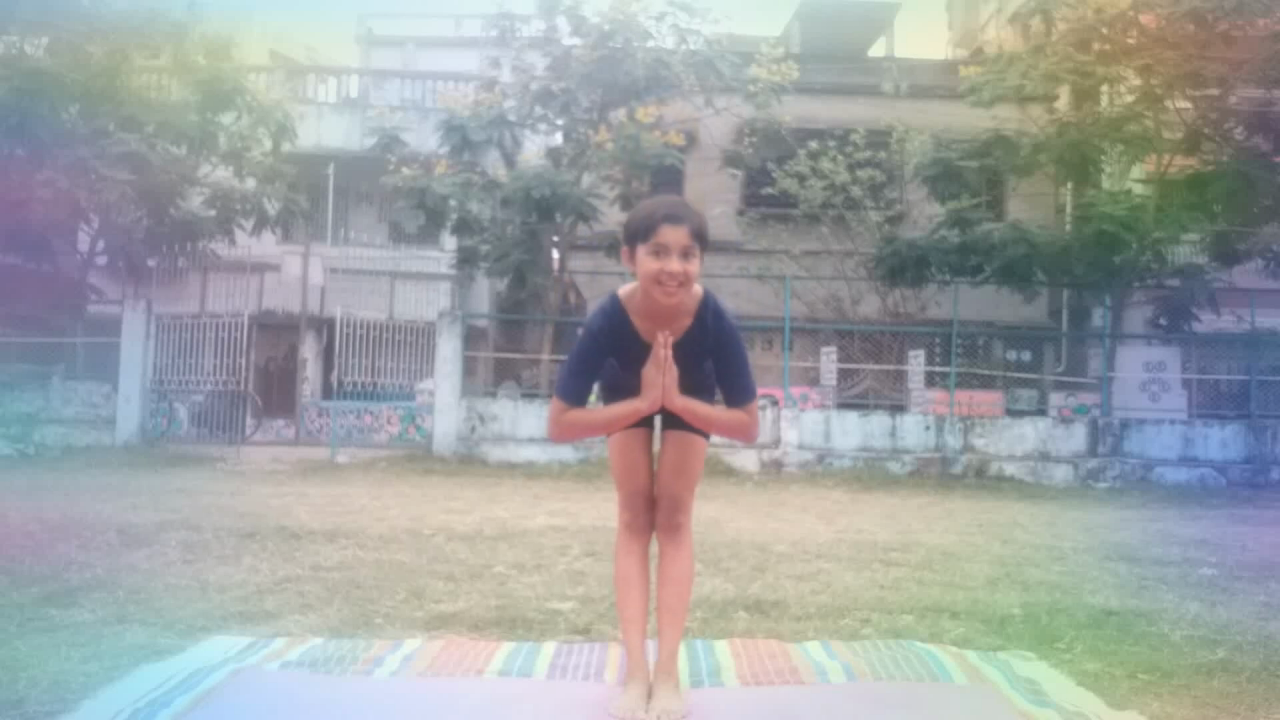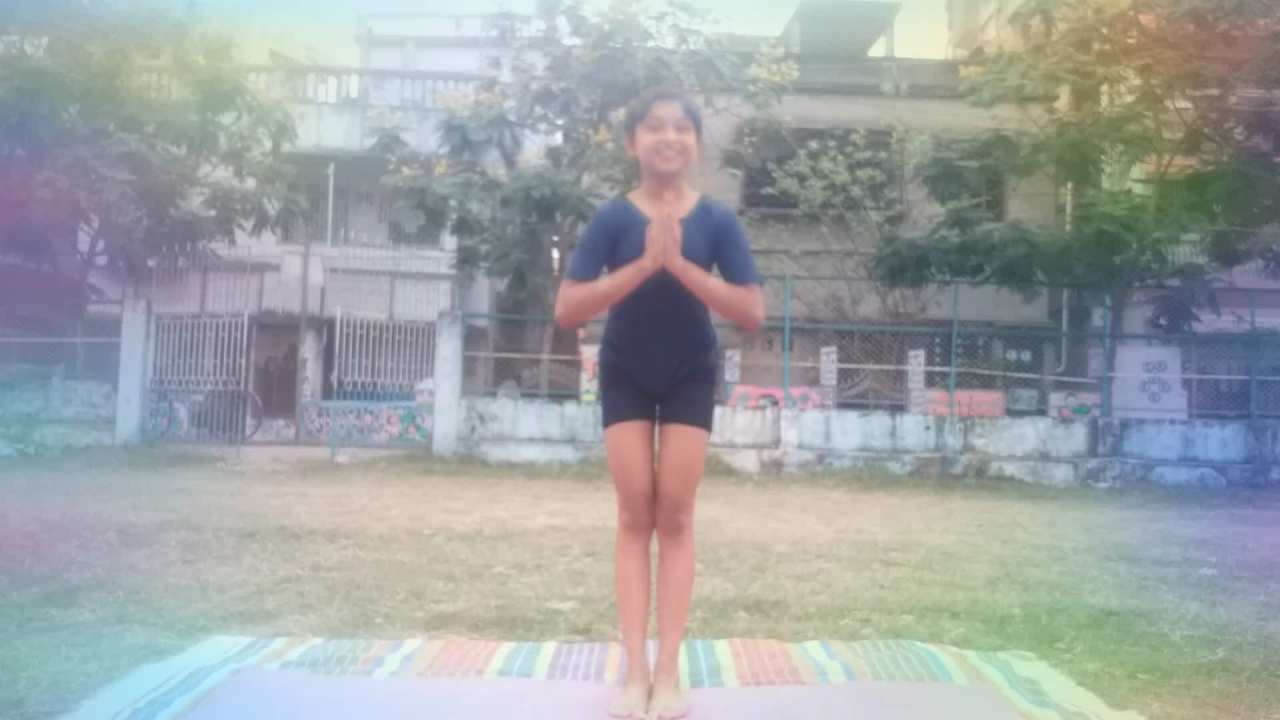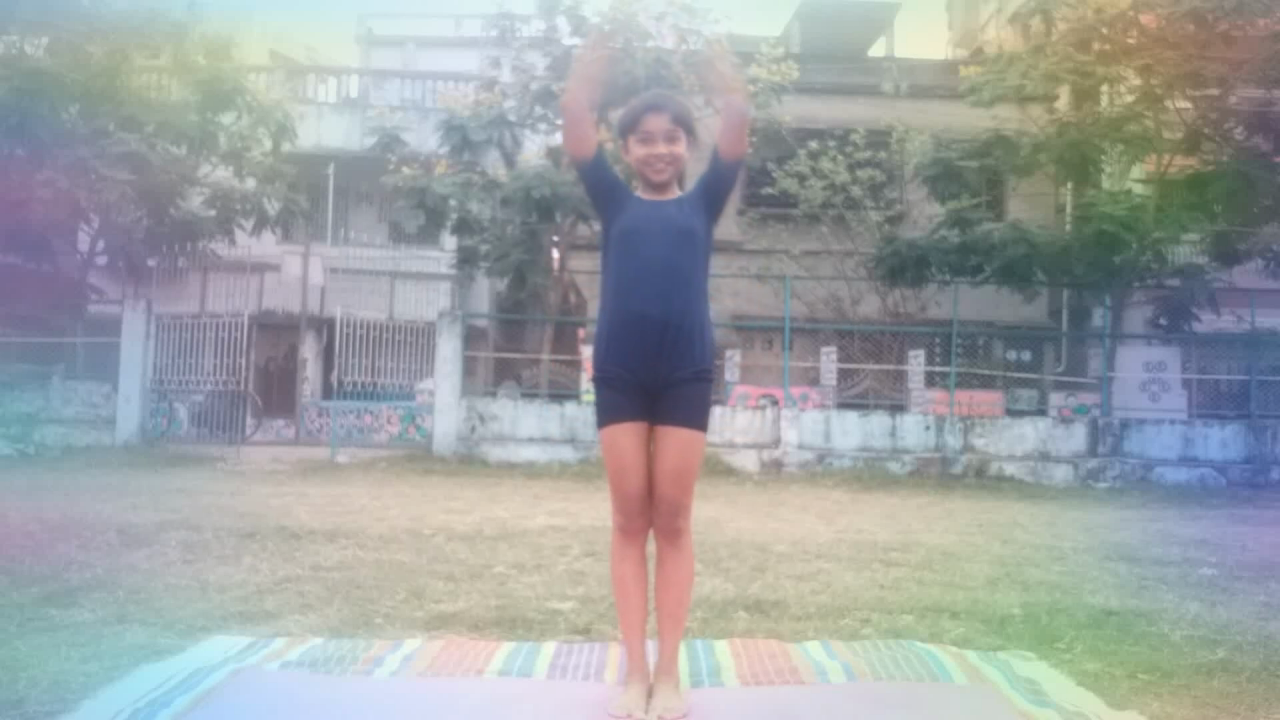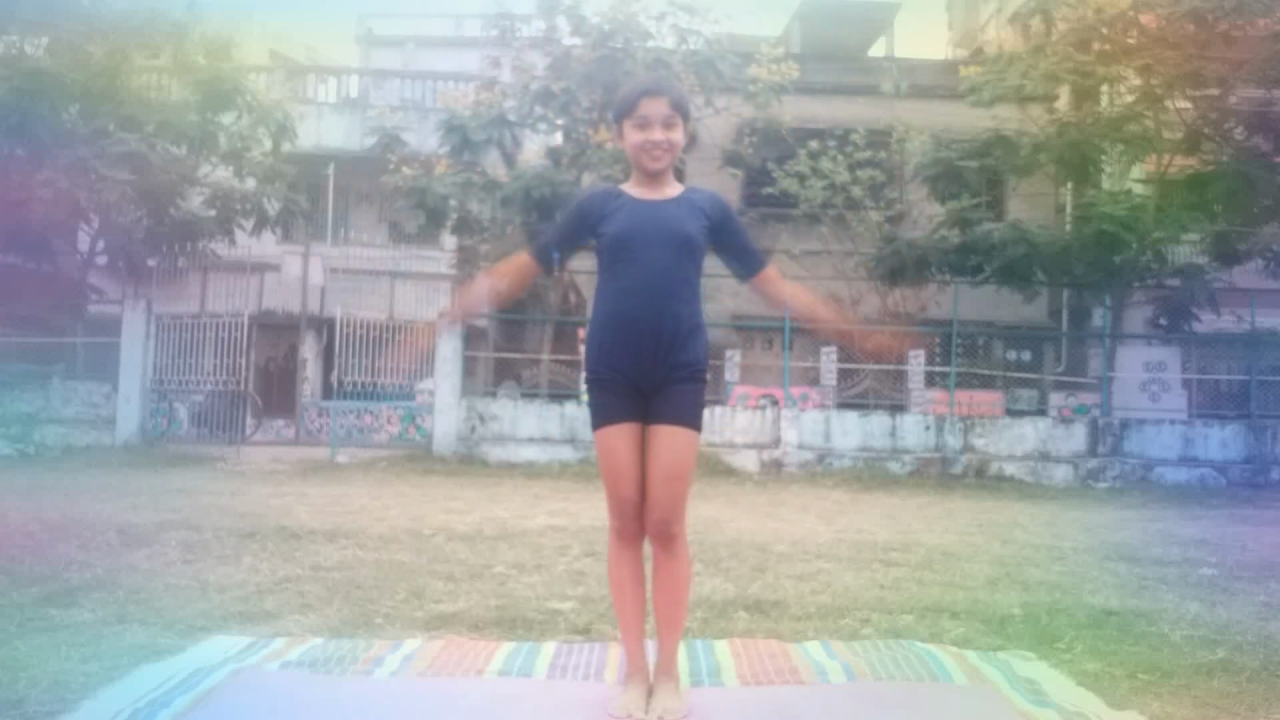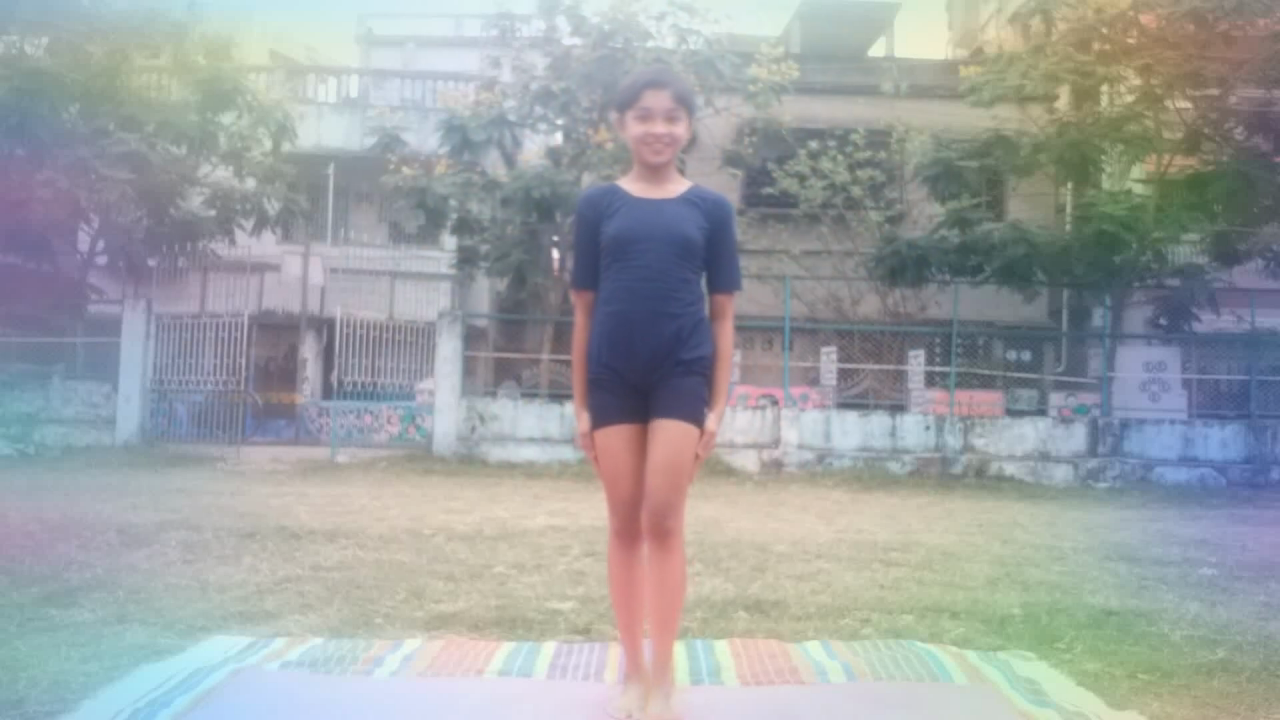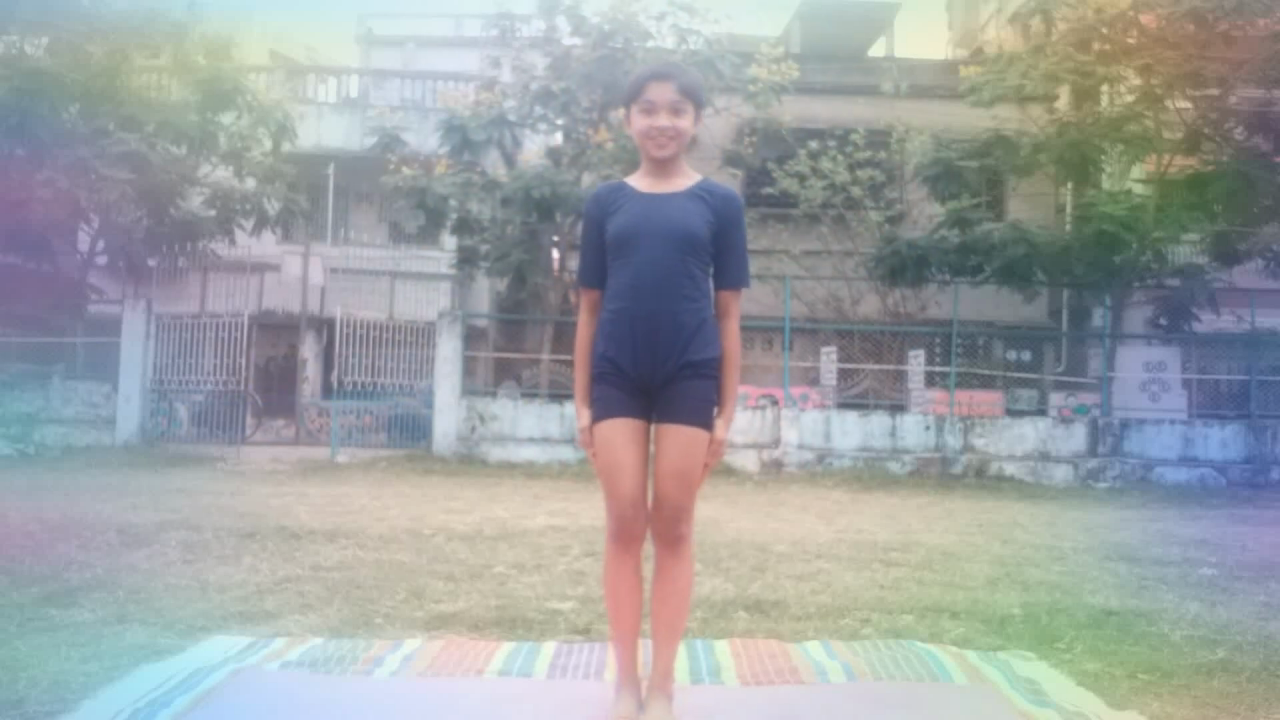
dt=0.5s
person 1, frame 1
left shoulder: (715, 320)
right shoulder: (608, 319)
left elbow: (747, 426)
right elbow: (560, 425)
left wrist: (677, 399)
right wrist: (644, 401)
left hip: (691, 402)
right hip: (626, 400)
left knee: (673, 518)
right knee: (635, 518)
left ankle: (667, 674)
right ankle: (635, 673)
person 1, frame 2
left shoulder: (717, 219)
right shoulder: (613, 217)
left elbow: (753, 312)
right elbow: (566, 309)
left wrist: (680, 262)
right wrist: (645, 262)
left hip: (690, 379)
right hip: (626, 378)
left knee: (674, 516)
right knee: (633, 515)
person 1, frame 3
left shoulder: (702, 204)
right shoulder: (614, 201)
left elbow: (736, 132)
right elbow: (575, 124)
left wrist: (716, 62)
right wrist: (599, 52)
left hip: (686, 373)
right hip: (619, 373)
left knee: (672, 520)
right knee: (629, 519)
person 1, frame 4
left shoulder: (707, 208)
right shoulder: (598, 205)
left elbow: (768, 280)
right elbow: (527, 265)
left wrist: (842, 324)
right wrist: (453, 311)
left hip: (680, 375)
right hip: (612, 375)
left knee: (667, 525)
right knee: (625, 523)
person 1, frame 5
left shoulder: (710, 208)
right shoulder: (598, 204)
left elbow: (721, 313)
right elbow: (584, 308)
left wrist: (718, 405)
right wrist: (580, 403)
left hip: (682, 375)
right hip: (614, 378)
left knee: (664, 523)
right knee: (625, 527)
person 1, frame 6
left shoulder: (719, 202)
right shoulder: (606, 201)
left elbow: (728, 312)
right elbow: (590, 307)
left wrist: (727, 410)
right wrist: (581, 400)
left hip: (689, 376)
right hip: (617, 376)
left knee: (673, 529)
right knee: (624, 526)
